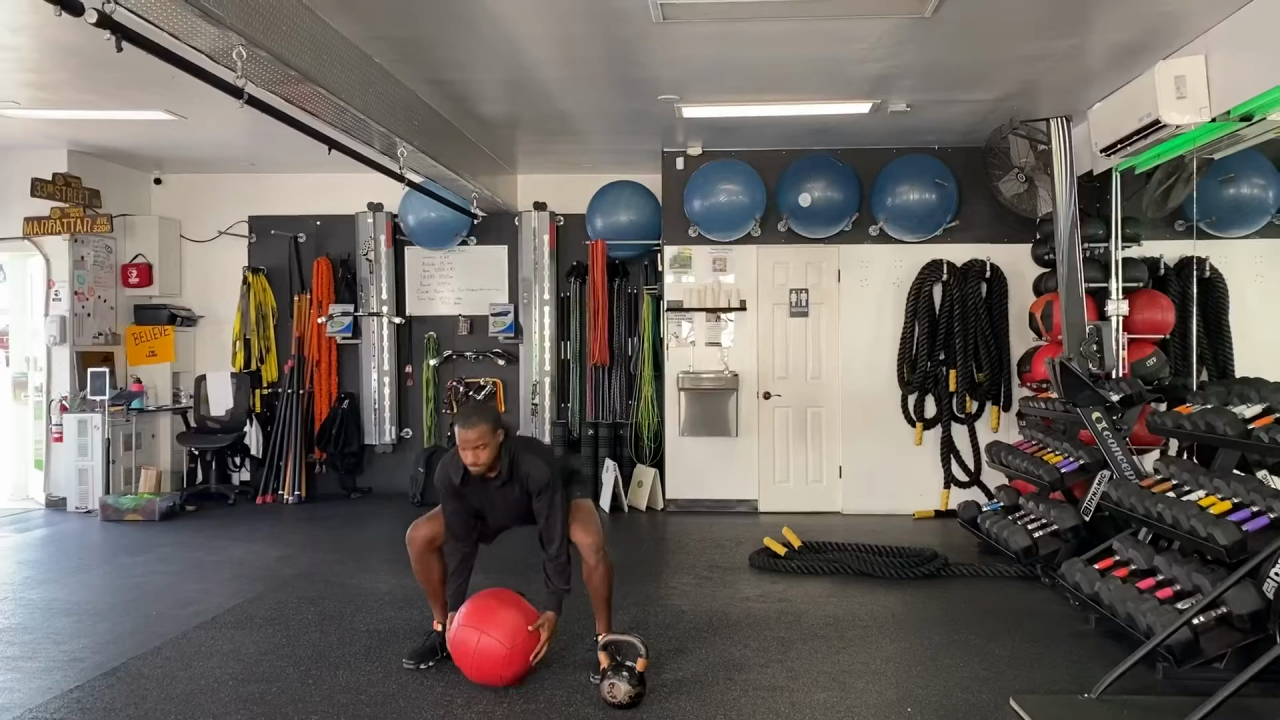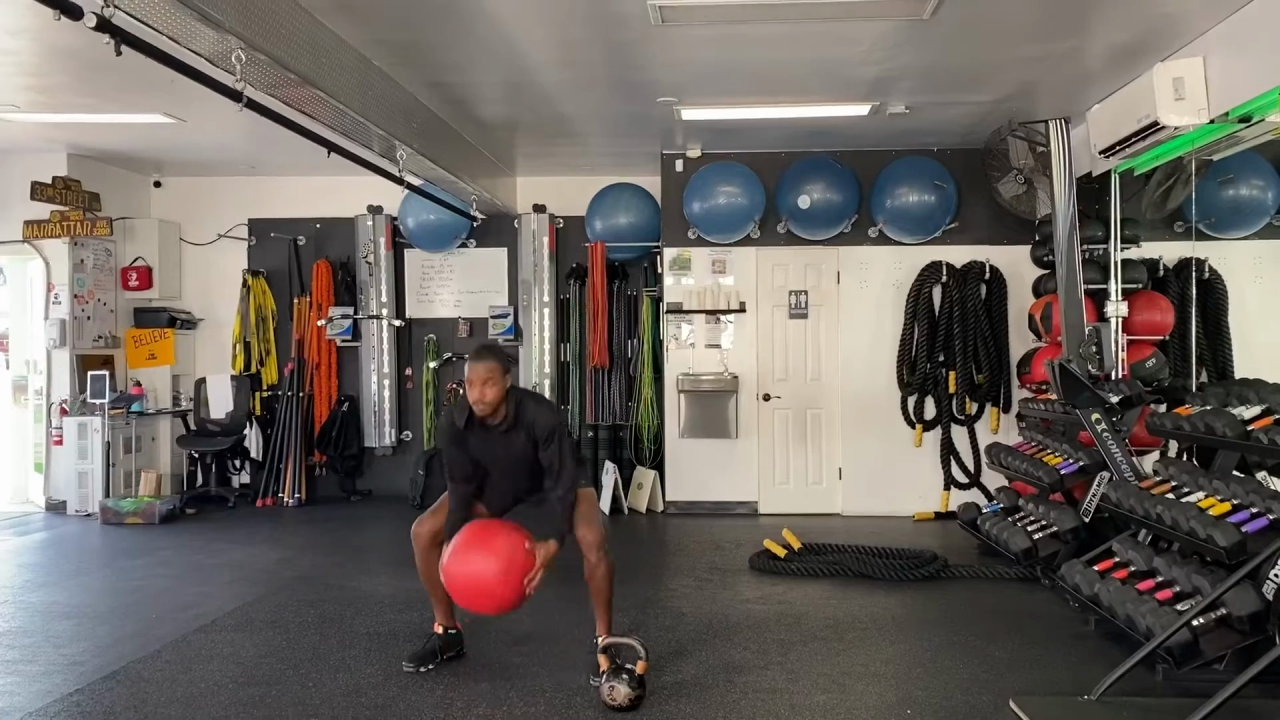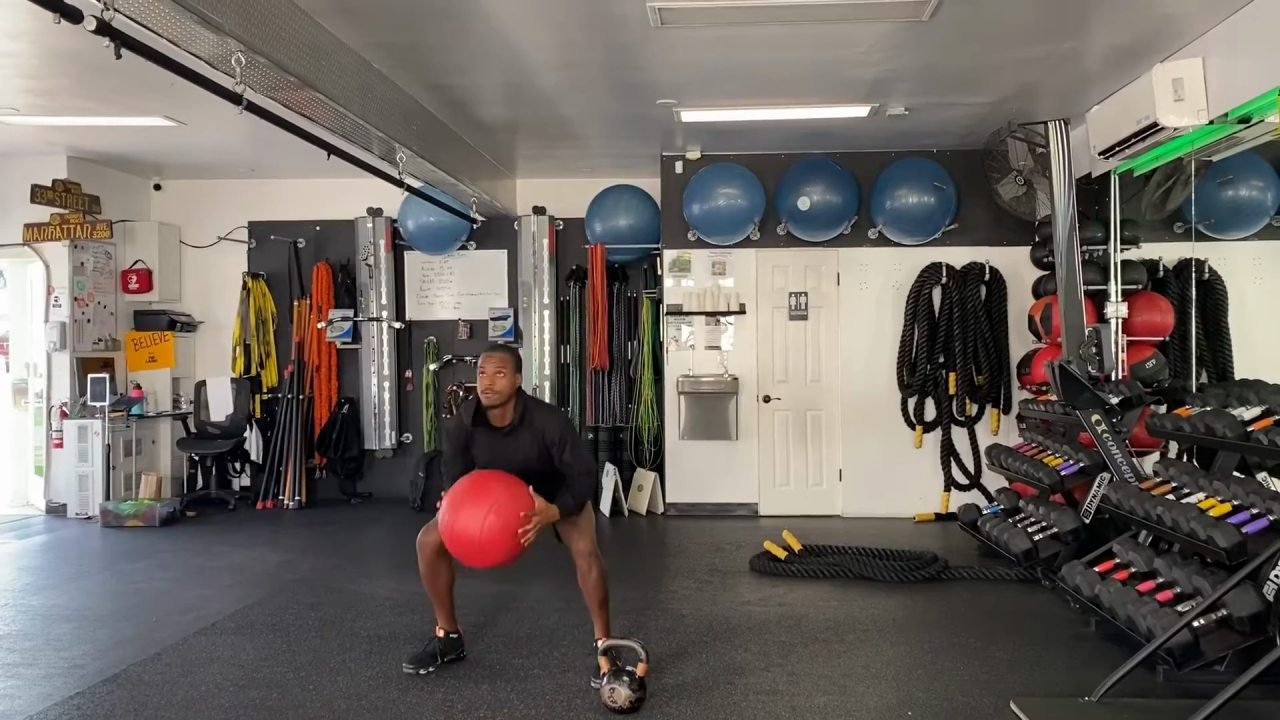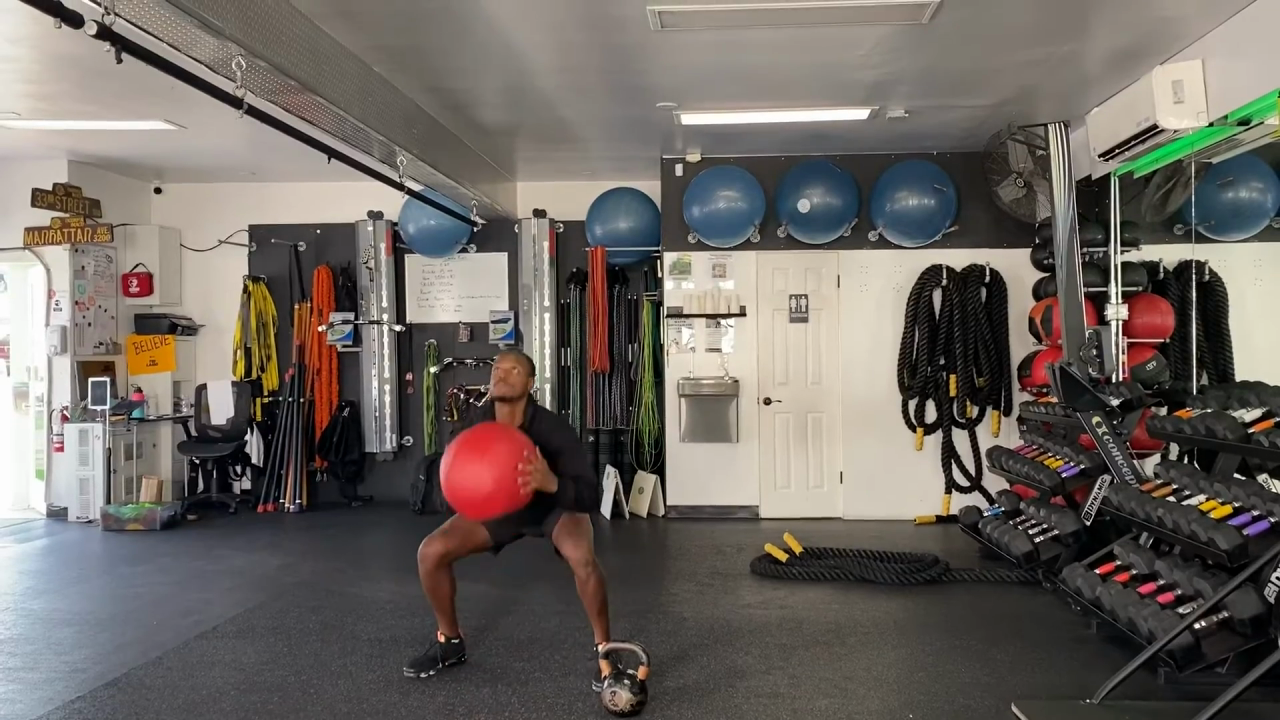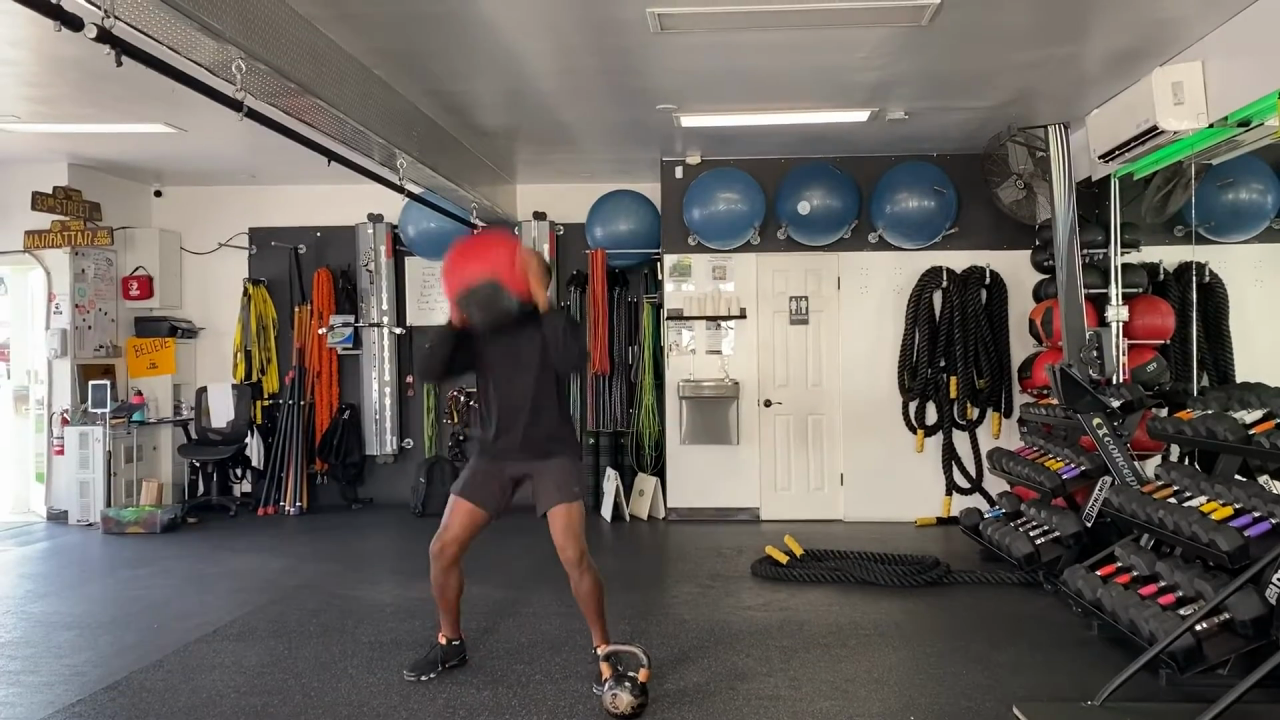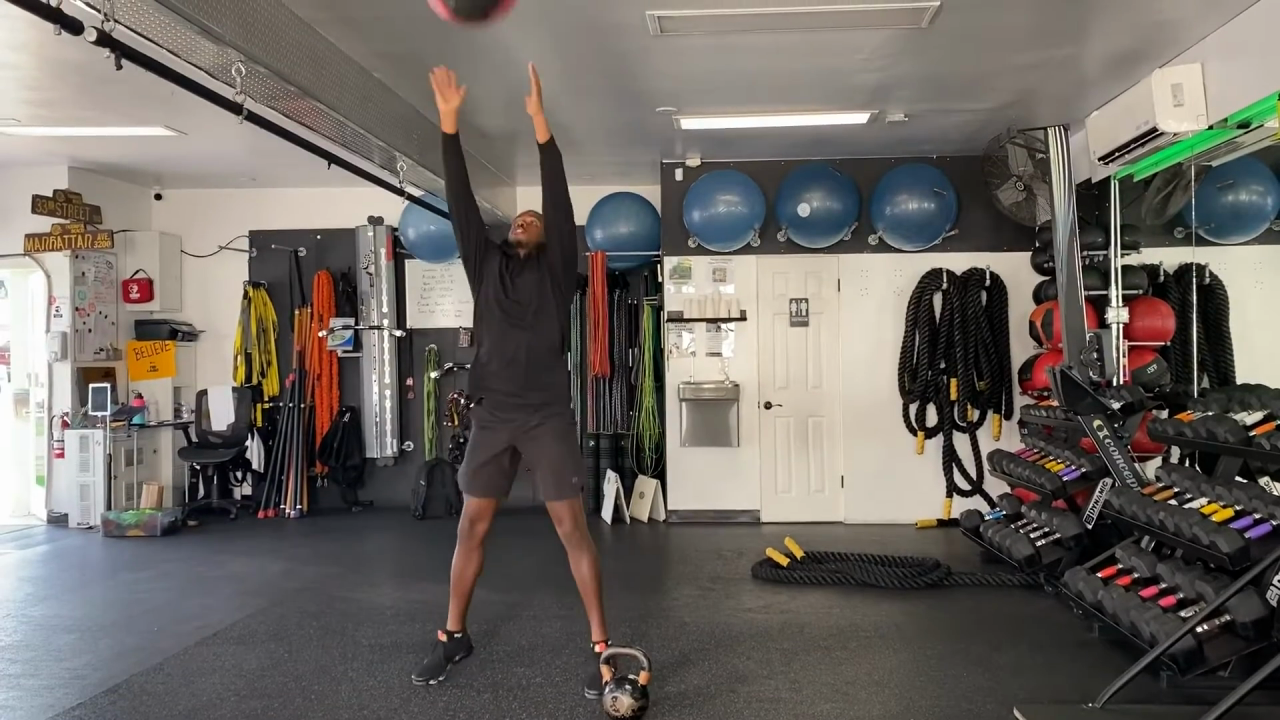
dt=0.3s
person 1, frame 1
left shoulder: (536, 465)
right shoulder: (449, 472)
left elbow: (554, 540)
right elbow: (460, 540)
left wrist: (551, 610)
right wrist: (454, 607)
left hip: (560, 490)
left knee: (590, 544)
right knee: (419, 535)
right ankle: (442, 630)
person 1, frame 2
left shoulder: (541, 414)
right shoulder: (454, 423)
left elbow: (561, 483)
right elbow: (462, 486)
left wrist: (552, 542)
right wrist: (452, 541)
left hip: (557, 473)
right hip: (494, 480)
left knee: (592, 540)
right knee: (424, 531)
left ankle: (605, 642)
right ankle: (446, 632)
person 1, frame 3
left shoulder: (547, 421)
right shoulder: (462, 424)
left elbow: (585, 477)
right elbow: (452, 481)
left wrist: (552, 511)
left hip: (554, 497)
left knee: (584, 550)
right knee: (430, 540)
left ankle: (604, 646)
right ankle: (448, 636)
person 1, frame 4
left shoulder: (554, 429)
left elbow: (590, 493)
left wrist: (551, 483)
left hip: (555, 506)
left knee: (582, 558)
right knee: (431, 552)
right ankle: (449, 641)
person 1, frame 5
left shoulder: (555, 326)
right shoulder: (482, 335)
left elbow: (573, 363)
right elbow: (429, 372)
left wrist: (544, 301)
right wrist: (454, 323)
left hip: (552, 453)
right hip: (494, 453)
left knee: (573, 556)
right knee: (443, 549)
left ankle: (603, 651)
right ankle: (449, 642)
person 1, frame 6
left shoulder: (556, 270)
right shoulder: (486, 265)
left elbow: (559, 202)
right elbow: (460, 201)
left wrist: (539, 120)
right wrist: (449, 121)
left hip: (547, 416)
right hip: (492, 416)
left knee: (572, 531)
right knee: (471, 529)
left ankle: (600, 646)
right ankle: (454, 636)
